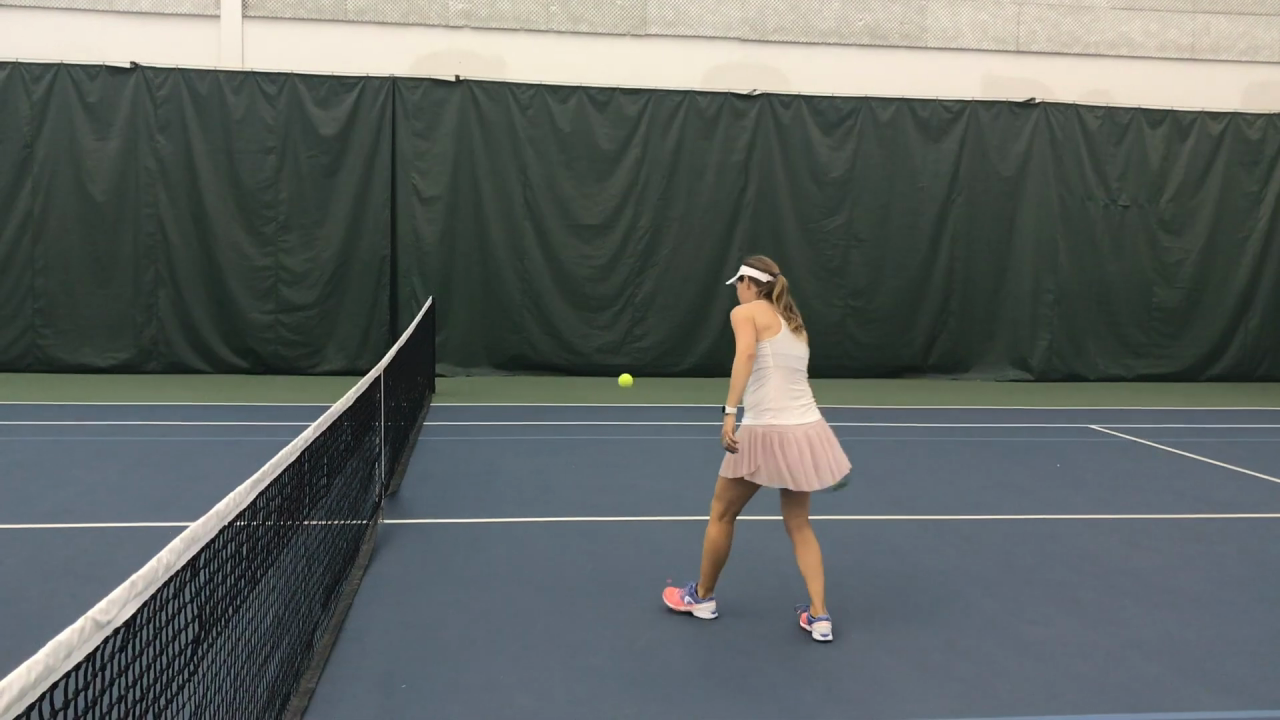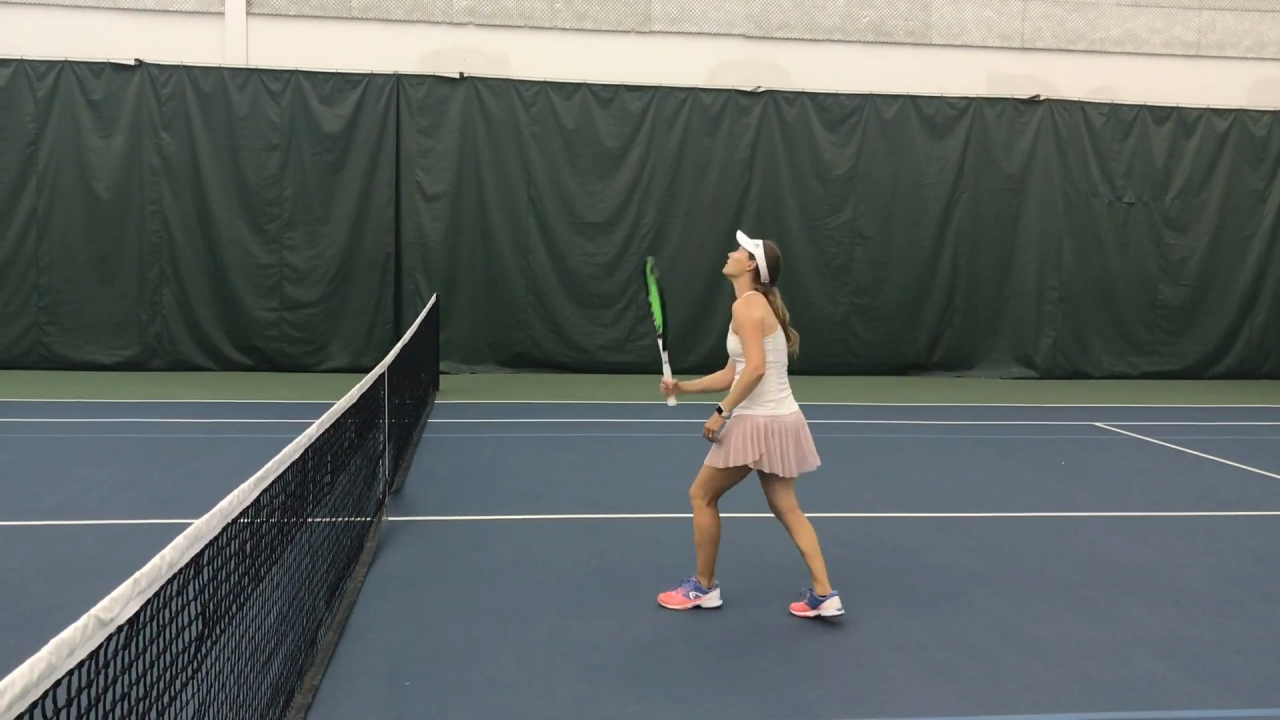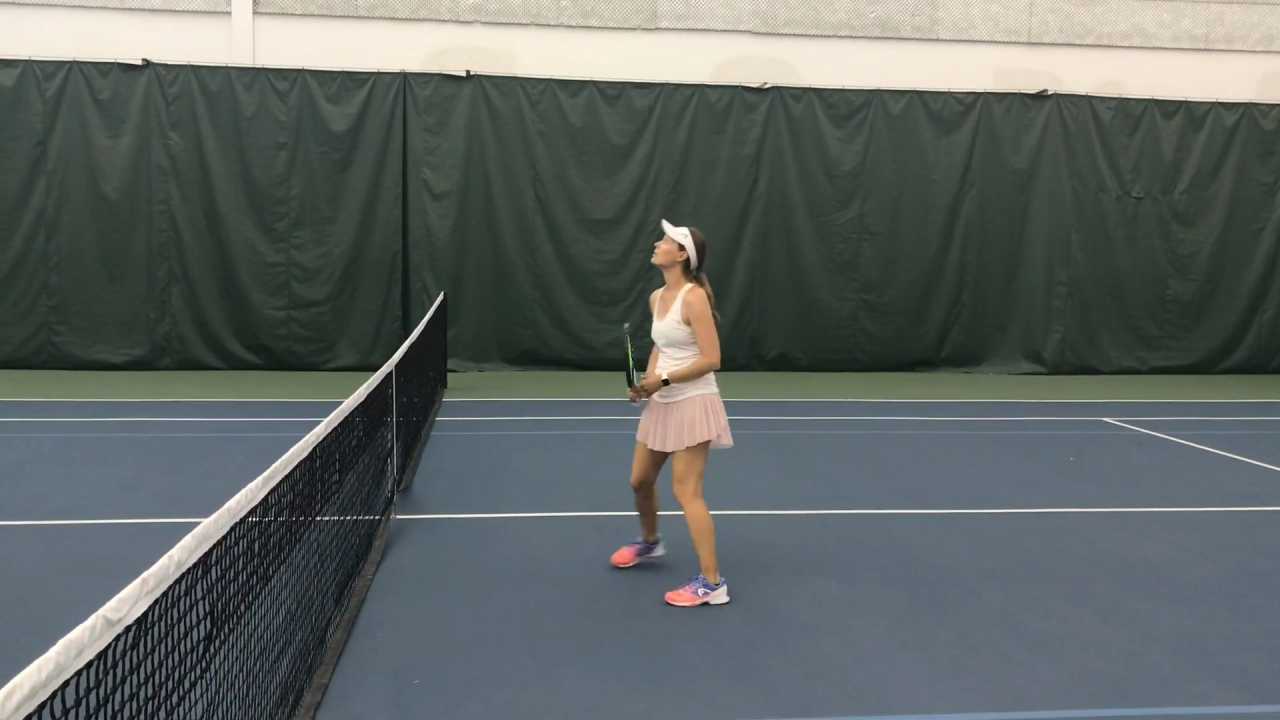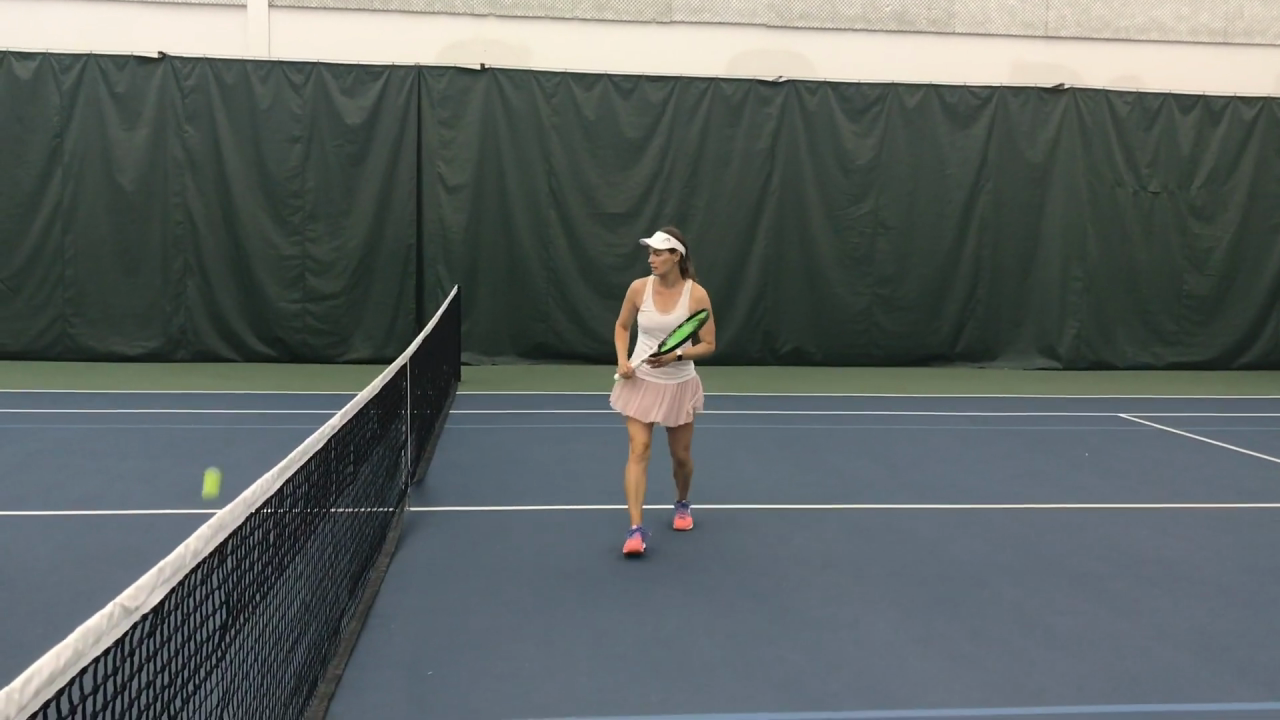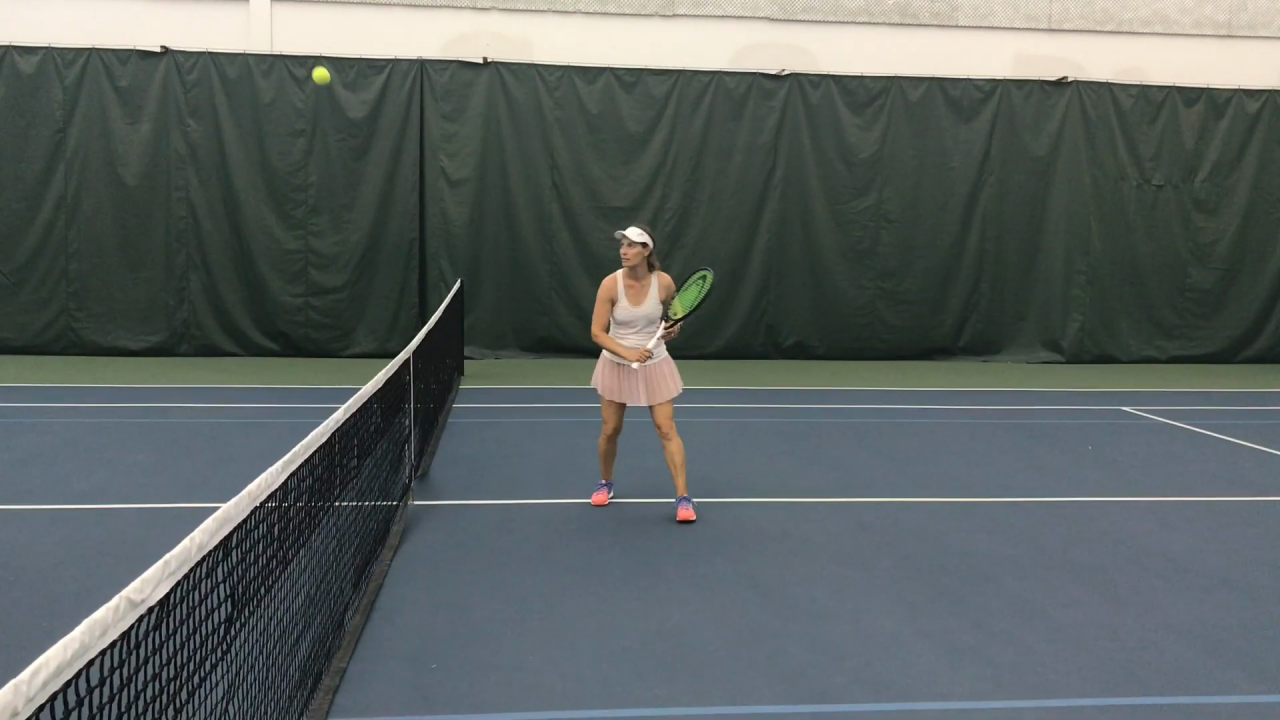
dt=0.7s
person 1, frame 1
left shoulder: (746, 312)
right shoulder: (794, 325)
left elbow: (745, 356)
left wrist: (729, 413)
left hip: (766, 433)
right hip: (807, 431)
left knee: (722, 514)
right knee: (798, 526)
left ankle: (701, 596)
right ankle: (819, 616)
person 1, frame 2
left shoulder: (746, 304)
right shoulder: (758, 306)
left elbow: (756, 369)
right elbow: (732, 375)
left wrist: (721, 413)
right wrist: (682, 385)
left hip: (759, 423)
right hip: (782, 421)
left knee: (702, 496)
right knee: (786, 508)
left ankle: (704, 587)
right ankle: (824, 595)
person 1, frame 3
left shoulder: (694, 298)
right shoulder: (656, 297)
left elbow: (712, 360)
left wrist: (663, 380)
right wrist: (645, 380)
left hip: (693, 403)
right hip: (661, 405)
left knee: (687, 493)
right knee: (640, 480)
left ankle: (711, 584)
right ankle: (649, 542)
person 1, frame 4
left shoulder: (697, 295)
right shoulder: (639, 288)
left elbow: (709, 345)
right elbow: (622, 326)
left wrist: (676, 356)
right wrist: (623, 361)
left hip: (679, 385)
right hip: (642, 382)
left knee: (681, 456)
right knee: (638, 452)
left ankle: (682, 503)
right ankle: (636, 529)
person 1, frame 5
left shoulder: (664, 283)
right shoulder: (610, 284)
right elbow: (598, 333)
left wrist: (673, 329)
right wrist: (628, 354)
left hip: (656, 364)
right hip: (617, 365)
left knee: (667, 431)
right knee: (610, 430)
left ankle: (683, 498)
right ankle: (605, 483)
